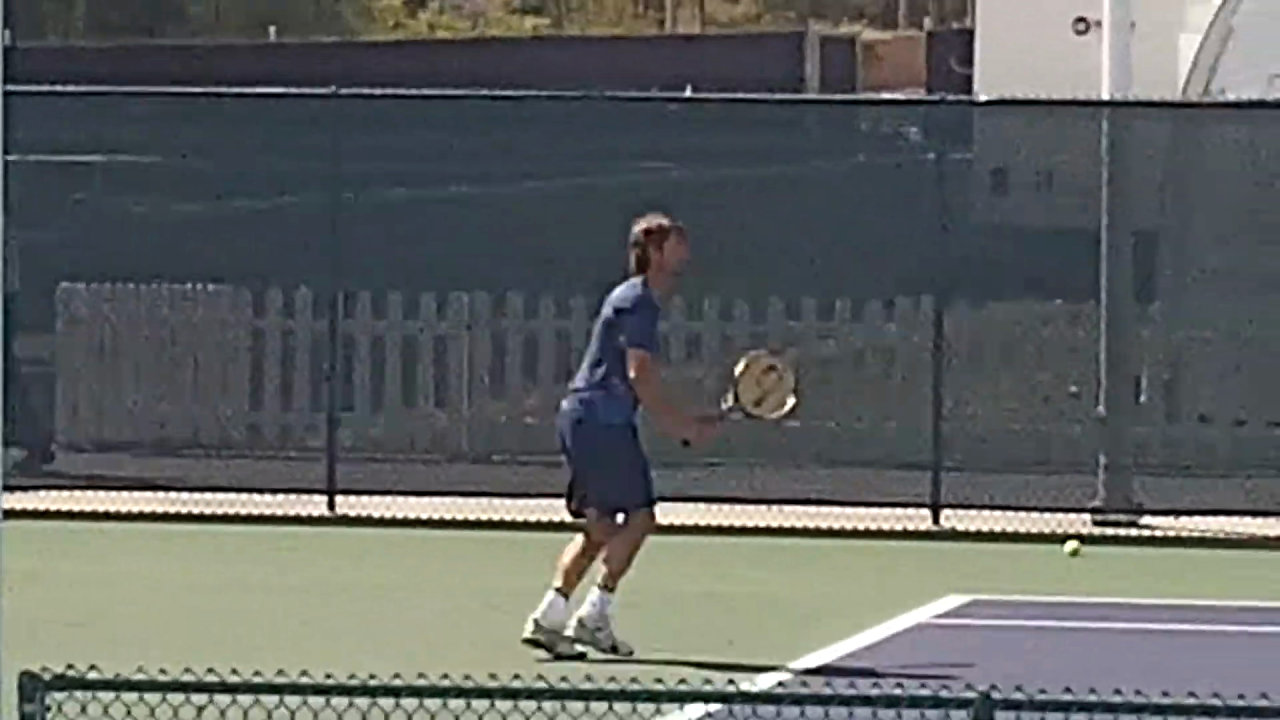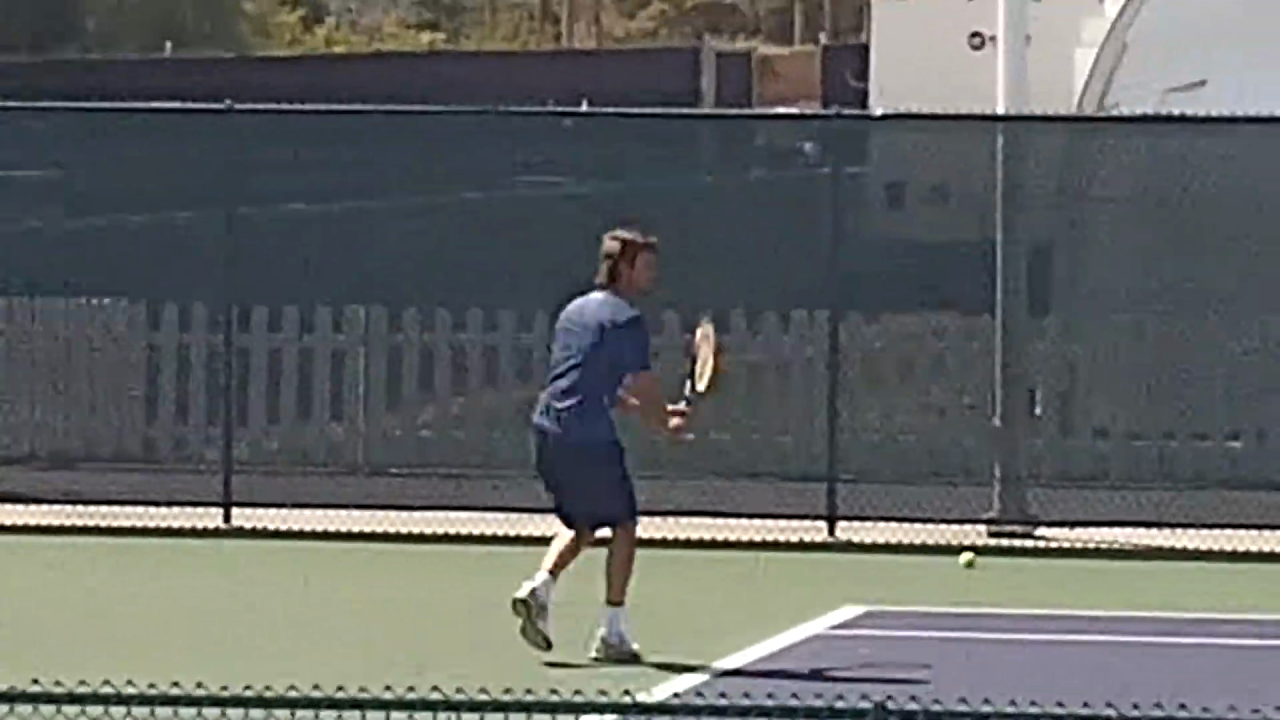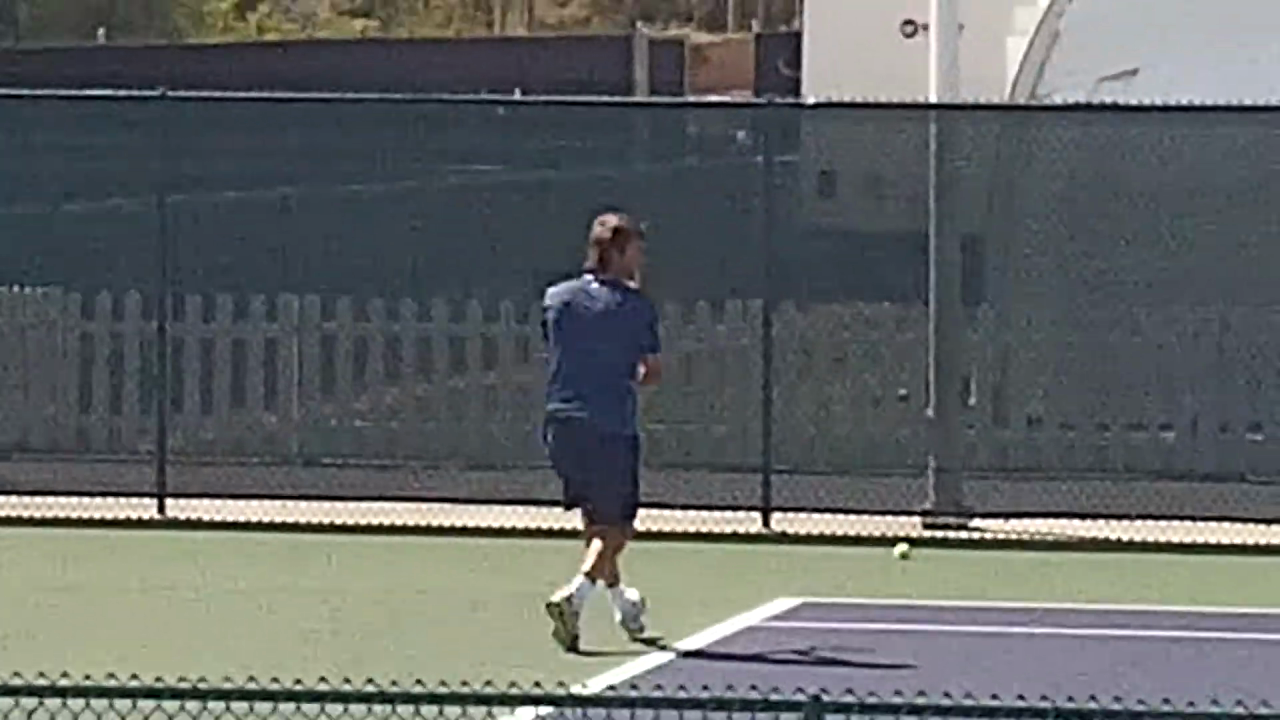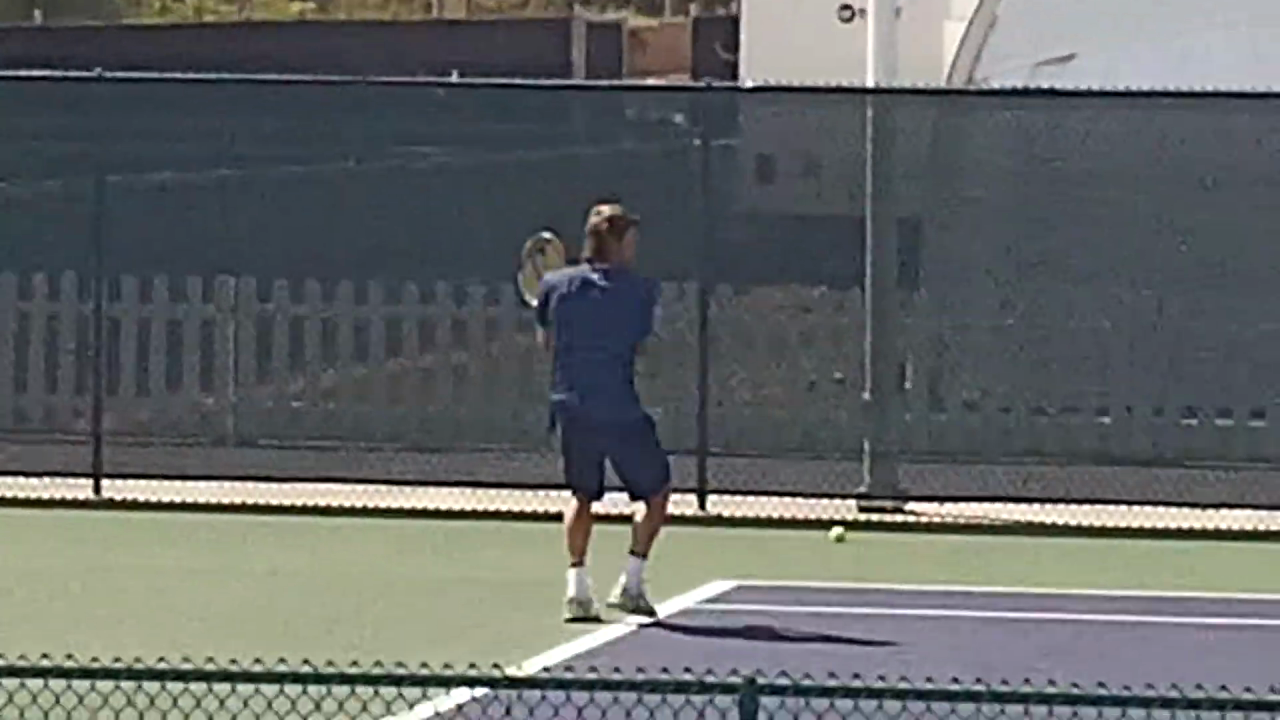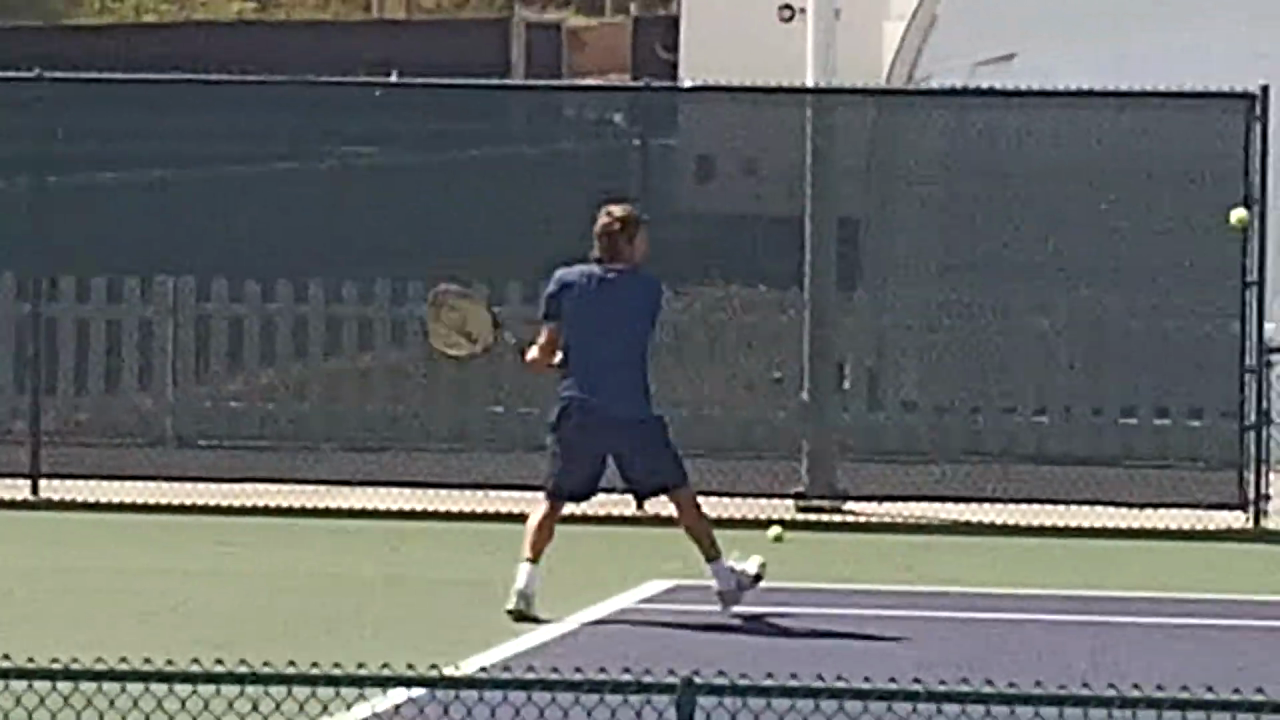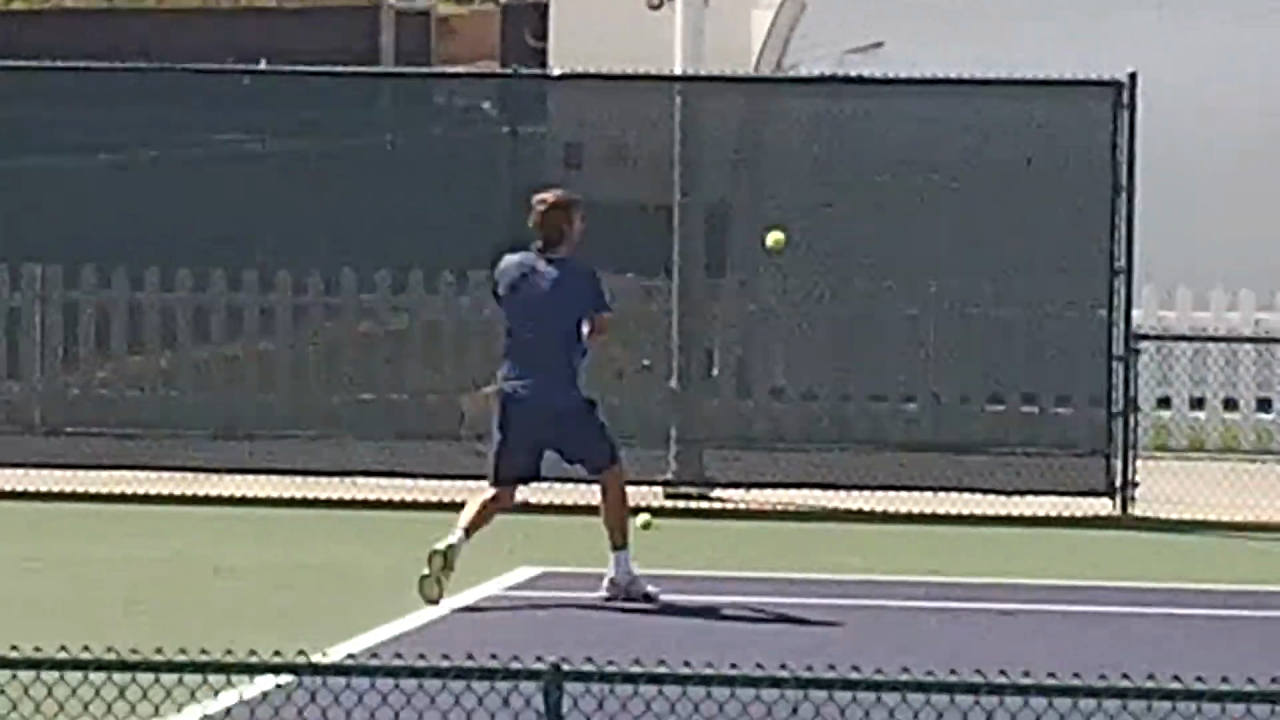
dt=0.2s
person 1, frame 1
left shoulder: (632, 296)
right shoulder: (639, 300)
left elbow: (638, 380)
right elbow: (640, 377)
left wrist: (685, 418)
right wrist: (681, 427)
left hip: (579, 420)
right hip: (603, 423)
left knee: (600, 528)
right knee: (638, 520)
left ankle: (550, 618)
right ankle: (593, 614)
person 1, frame 2
left shoulder: (573, 310)
right shoulder: (630, 321)
right elbow: (646, 394)
left wrist: (654, 413)
right wrist: (667, 422)
left hip: (548, 432)
right hip: (589, 439)
left knee: (578, 527)
right knee: (622, 530)
left ankle: (538, 588)
right ankle: (611, 636)
person 1, frame 3
left shoulder: (556, 297)
right shoulder: (637, 303)
right elbow: (654, 371)
left hip: (562, 423)
right hip: (611, 430)
left knee: (592, 515)
right knee: (617, 528)
left ankle: (620, 601)
right ankle: (573, 596)
person 1, frame 4
left shoulder: (554, 284)
right shoulder: (639, 290)
left hip: (570, 413)
right hip: (621, 414)
left knee: (582, 501)
right knee: (657, 496)
left ankle: (578, 593)
right ankle: (631, 582)
person 1, frame 5
left shoulder: (566, 282)
right shoulder: (649, 289)
left elbow: (546, 350)
left wrist: (535, 357)
left hip: (580, 413)
right hip: (633, 415)
left knee: (553, 502)
right knee: (682, 495)
left ankle: (523, 586)
right ankle: (724, 576)
person 1, frame 6
left shoulder: (510, 266)
right shoulder: (579, 281)
right elbow: (599, 329)
left hip: (514, 395)
right hip: (558, 402)
left knee: (501, 492)
right knee: (611, 476)
left ankle: (450, 547)
right ankle: (622, 576)
